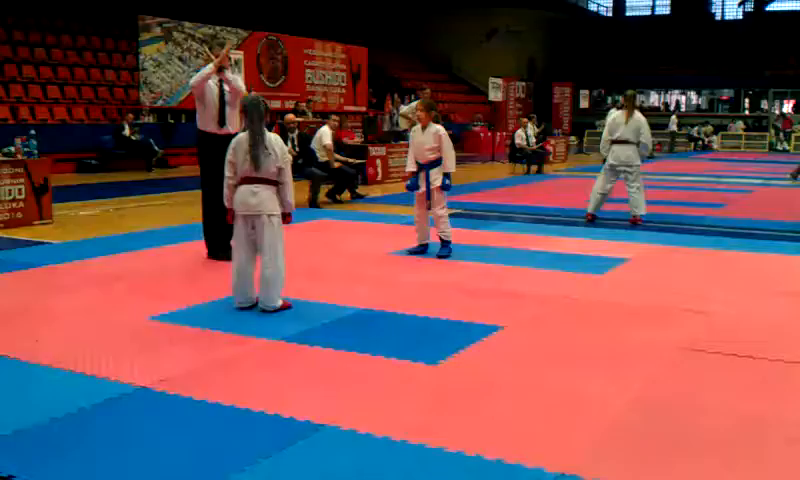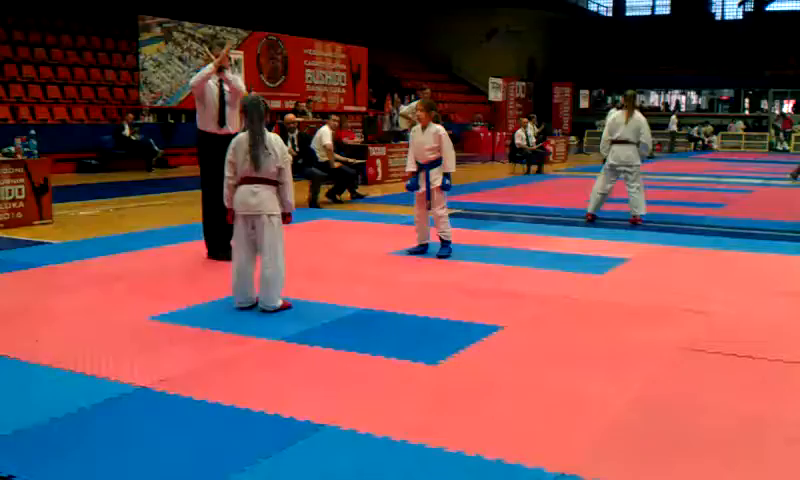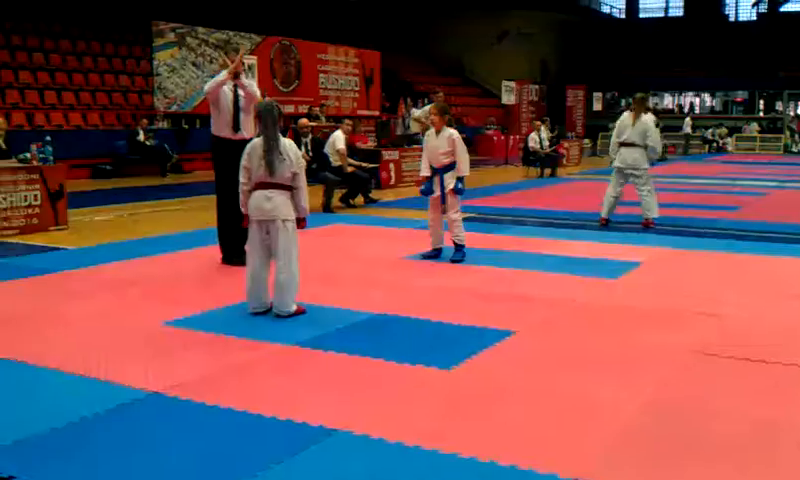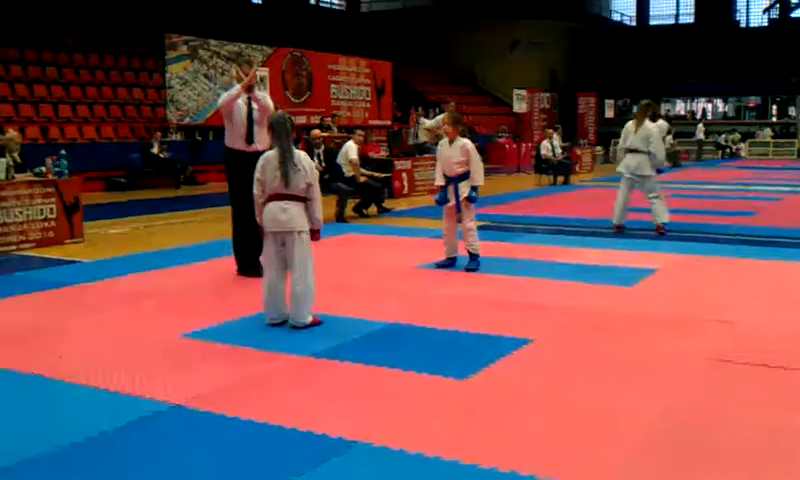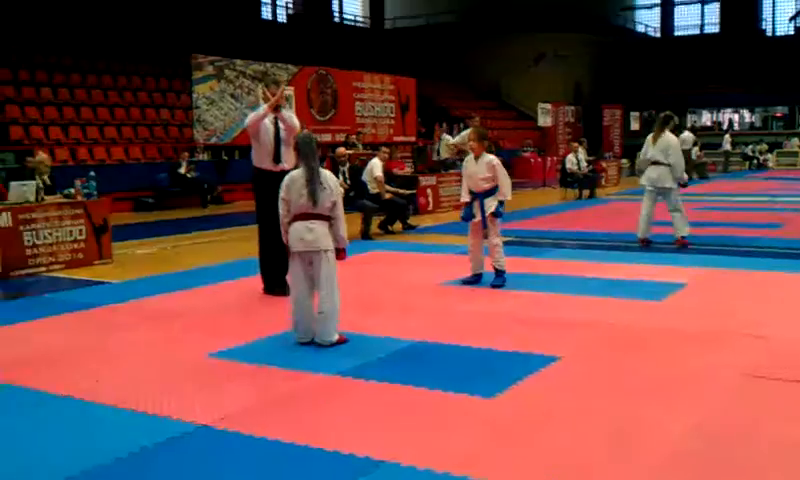
dt=0.1s
person 1, frame 1
left shoulder: (234, 80)
right shoulder: (204, 82)
left elbow: (241, 91)
right elbow: (193, 85)
left wrist: (223, 70)
right wrist: (215, 65)
left hip: (231, 141)
right hip: (209, 141)
right knee: (212, 193)
left ankle: (225, 243)
right ankle: (215, 246)
person 1, frame 2
left shoulder: (234, 80)
right shoulder: (204, 81)
left elbow: (241, 91)
right elbow: (193, 85)
left wrist: (223, 69)
right wrist: (215, 65)
left hip: (230, 141)
right hip: (209, 141)
right knee: (212, 193)
left ankle: (225, 243)
right ankle: (215, 246)
person 1, frame 3
left shoulder: (249, 86)
right shoulder: (219, 87)
left elbow: (255, 97)
right elbow: (208, 91)
left wrist: (238, 76)
right wrist: (229, 71)
left hip: (245, 146)
right hip: (223, 146)
right knee: (227, 199)
left ankle: (239, 248)
right ankle: (230, 251)
person 1, frame 4
left shoulder: (262, 98)
right shoulder: (232, 100)
left elbow: (269, 109)
right elbow: (221, 105)
left wrist: (252, 88)
right wrist: (242, 85)
left hip: (259, 158)
right hip: (238, 158)
right knee: (241, 210)
left ankle: (254, 259)
right ankle: (245, 262)
person 1, frame 5
left shoulder: (288, 118)
right shoulder: (259, 119)
left elbow: (295, 128)
right elbow: (248, 125)
left wrist: (279, 108)
right wrist: (270, 105)
left hip: (286, 177)
right hip: (265, 178)
right knee: (268, 229)
left ankle: (281, 277)
right ankle: (272, 281)
person 2, frame 1
left shoulder: (237, 142)
right shoulder: (276, 142)
left elbow: (230, 177)
right elbow: (285, 179)
left wrist: (229, 206)
right wrist: (288, 208)
left hip: (243, 199)
right hip: (268, 200)
left knee: (243, 252)
right knee: (271, 252)
left ankle: (244, 298)
right ankle: (270, 300)
person 2, frame 2
left shoulder: (237, 141)
right shoulder: (276, 142)
left elbow: (230, 177)
right elbow: (285, 179)
left wrist: (229, 206)
right wrist: (287, 208)
left hip: (243, 199)
right hip: (268, 200)
left knee: (243, 252)
right knee: (271, 252)
left ankle: (244, 298)
right ankle: (270, 301)
person 2, frame 3
left shoulder: (251, 147)
right shoulder: (290, 147)
left elbow: (244, 183)
right elbow: (299, 184)
left wrist: (245, 210)
right wrist: (302, 213)
left hip: (257, 204)
right hip: (282, 205)
left knee: (257, 258)
right knee: (285, 257)
left ankle: (258, 303)
right ankle: (284, 306)
person 2, frame 4
left shoulder: (265, 159)
right shoulder: (303, 159)
left elbow: (258, 195)
right elbow: (313, 195)
left wrist: (261, 221)
right wrist: (315, 225)
left hip: (272, 216)
right hip: (296, 216)
left knee: (273, 269)
right knee: (300, 269)
left ankle: (275, 314)
right ankle: (300, 317)
person 2, frame 5
left shoulder: (290, 179)
right shoulder: (328, 178)
left elbow: (284, 215)
right elbow: (337, 215)
left wrist: (287, 240)
right wrist: (341, 244)
left hip: (297, 235)
right hip: (321, 236)
left knee: (300, 289)
right knee: (326, 288)
left ankle: (304, 334)
right ankle: (327, 335)
person 3, frame 1
left shoulder: (439, 131)
right shoulder: (414, 131)
left elbow: (448, 153)
right elbow: (412, 153)
left wrist: (447, 175)
right wrist: (412, 174)
left hip: (435, 172)
right hip: (421, 173)
left knee: (439, 209)
right knee: (420, 211)
left ankle: (446, 243)
right ankle: (423, 243)
person 3, frame 2
left shoulder: (439, 131)
right shoulder: (414, 131)
left elbow: (448, 153)
right elbow: (412, 153)
left wrist: (447, 175)
right wrist: (412, 175)
left hip: (435, 172)
right hip: (421, 173)
left knee: (439, 209)
right knee: (420, 211)
left ankle: (446, 243)
right ankle: (423, 243)
person 3, frame 3
left shoulder: (452, 135)
right shoulder: (428, 135)
left elbow: (462, 157)
right elbow: (426, 158)
left wrist: (460, 179)
right wrist: (427, 179)
left hip: (449, 177)
right hip: (435, 177)
left knee: (453, 213)
right knee: (434, 215)
left ankle: (459, 248)
right ankle: (436, 248)
person 3, frame 4
left shoulder: (466, 144)
right shoulder: (441, 145)
left elbow: (476, 167)
right elbow: (440, 168)
left wrist: (474, 188)
right wrist: (441, 189)
left hip: (463, 186)
right hip: (449, 186)
left knee: (468, 222)
right knee: (448, 224)
left ankle: (474, 257)
right ankle: (451, 257)
person 3, frame 5
left shoulder: (492, 161)
right shoulder: (467, 161)
left elbow: (504, 182)
right elbow: (465, 184)
left wrist: (500, 203)
right wrist: (466, 205)
left hip: (490, 201)
right hip: (475, 202)
left knee: (493, 239)
right knee: (474, 240)
left ankle: (500, 273)
right ankle: (476, 273)
person 4, frame 1
left shoulder: (615, 117)
right shoulder: (640, 118)
left elbow: (606, 137)
right elbow: (646, 140)
left wrist: (606, 153)
right wrist: (641, 154)
left hip: (615, 153)
right hip: (631, 154)
left knee: (603, 184)
right knee: (635, 186)
left ankle: (591, 212)
right ankle: (637, 215)
person 4, frame 2
left shoulder: (615, 116)
right shoulder: (640, 118)
left elbow: (606, 137)
right elbow: (645, 140)
left wrist: (606, 153)
right wrist: (641, 153)
left hip: (615, 153)
right hip: (631, 154)
left knee: (603, 184)
right knee: (635, 186)
left ankle: (591, 212)
right ankle: (637, 215)
person 4, frame 3
left shoulder: (623, 119)
right shoulder: (648, 121)
left elbow: (615, 140)
right elbow: (654, 143)
left wrist: (614, 156)
right wrist: (652, 157)
left hip: (623, 156)
right hip: (639, 158)
left knee: (614, 188)
right knee: (646, 188)
left ankle: (604, 217)
right ankle: (649, 218)
person 4, frame 4
left shoulder: (628, 125)
right shoulder: (651, 127)
left elbow: (621, 146)
right elbow: (656, 150)
left wrist: (623, 160)
right wrist: (659, 164)
left hip: (628, 162)
right hip: (644, 163)
left knee: (623, 194)
right knee: (654, 194)
left ankle: (617, 223)
right ankle: (660, 224)
person 4, frame 5
left shoulder: (651, 137)
right shoulder: (672, 139)
left elbow: (643, 158)
right elbow: (676, 162)
left wrist: (642, 171)
right wrist: (683, 178)
left hip: (651, 174)
right hip: (666, 175)
left knee: (647, 207)
right knee: (675, 207)
left ankle: (643, 237)
right ankle: (681, 237)
